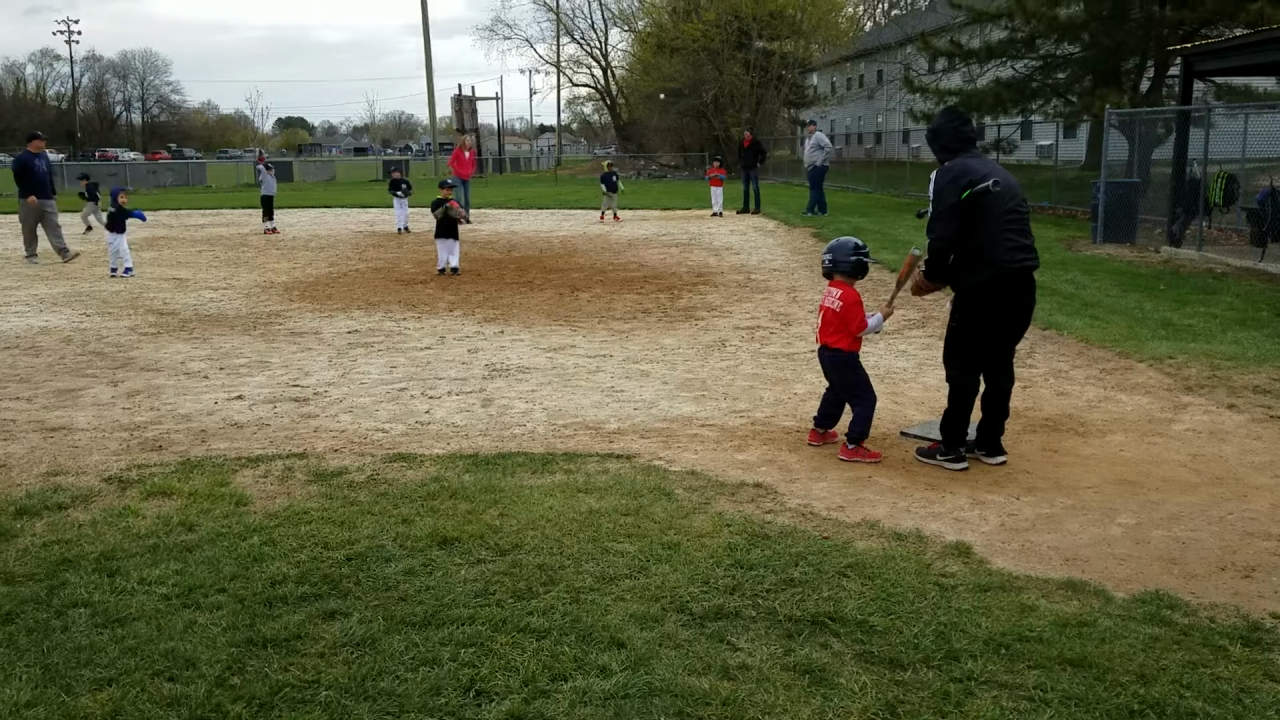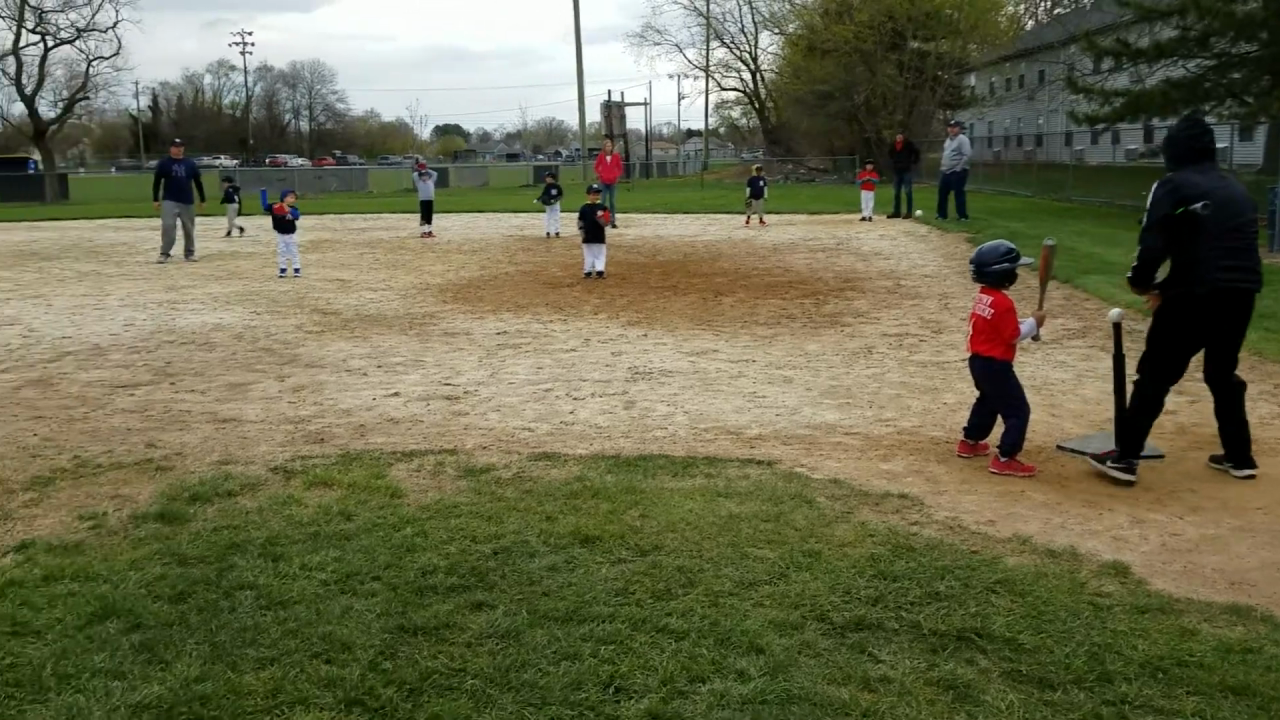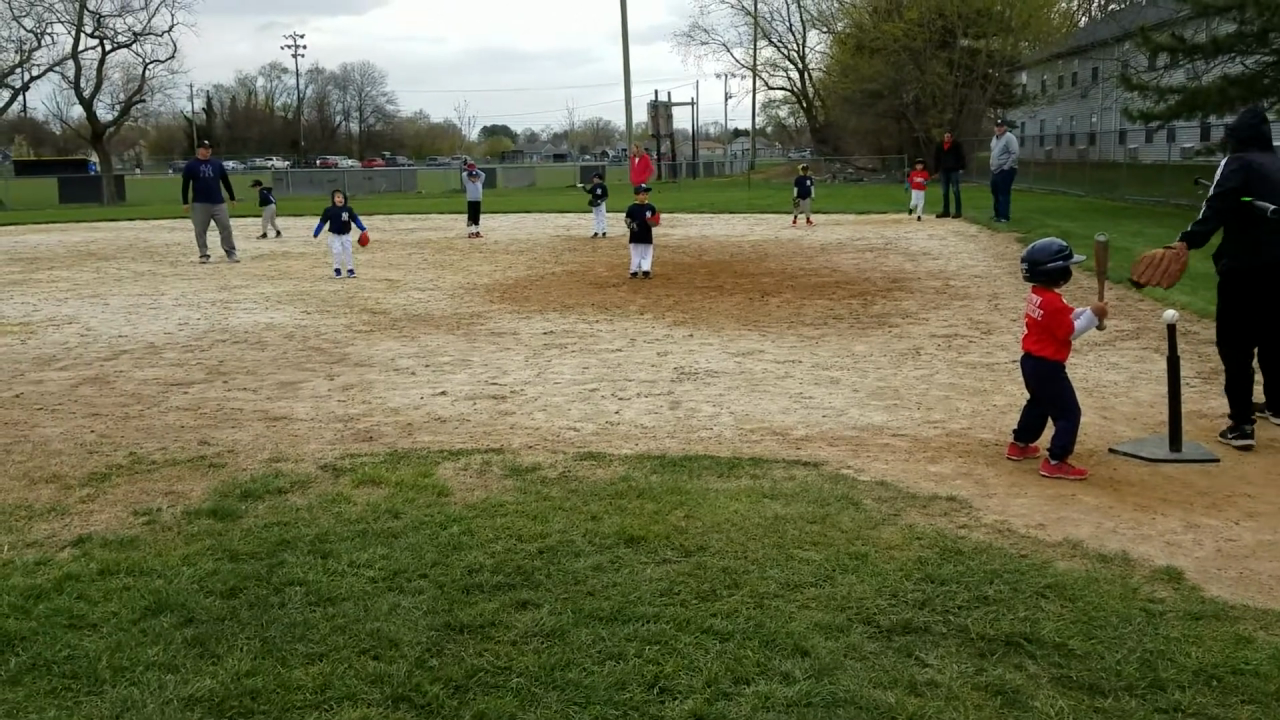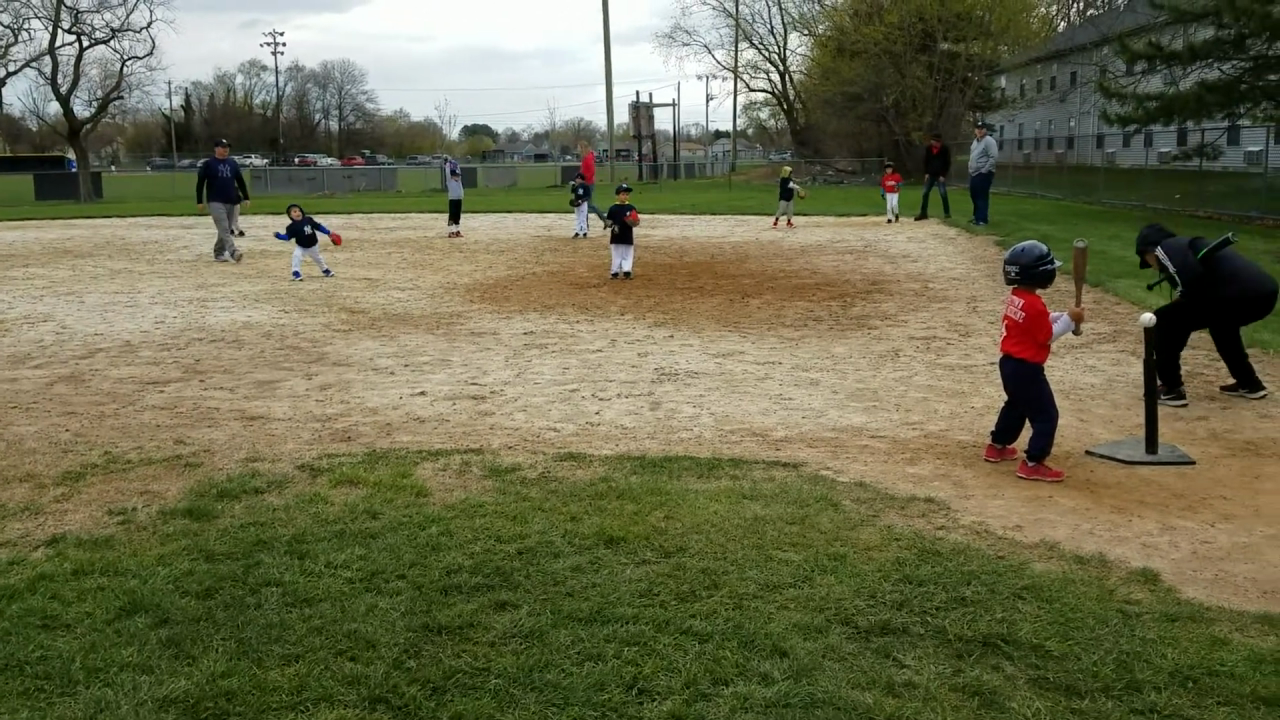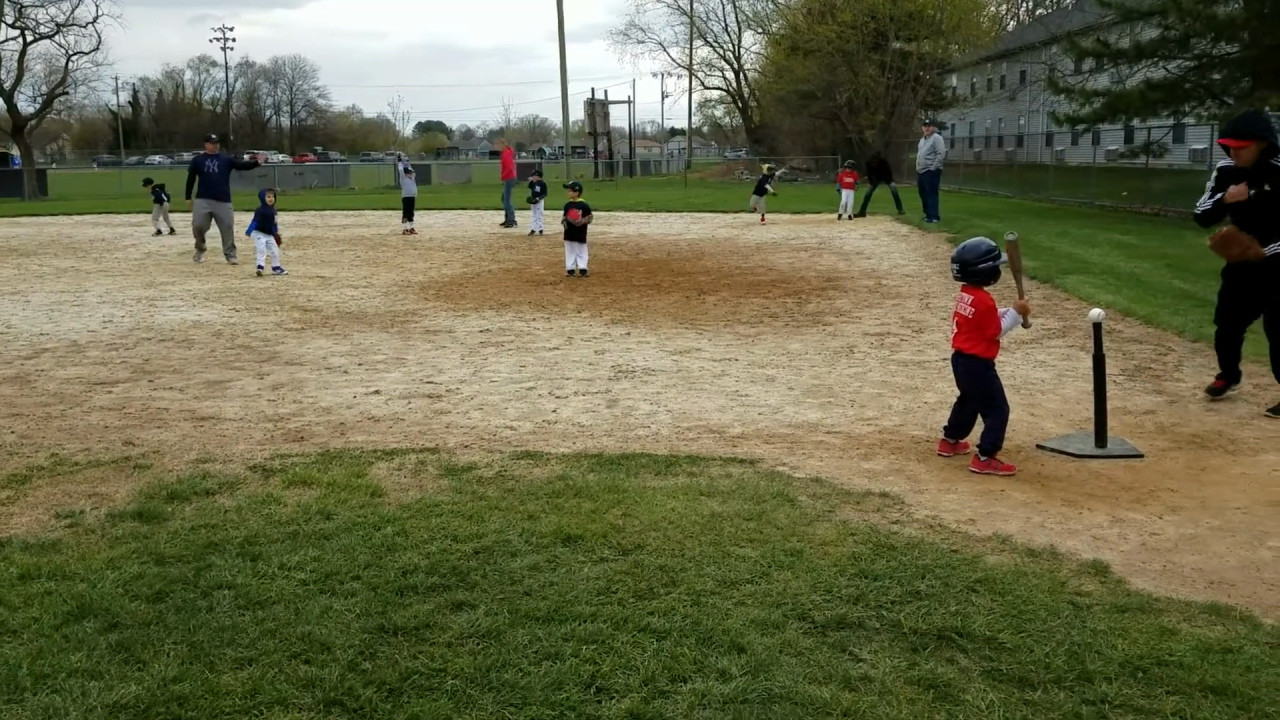
dt=1s
person 1, frame 1
left shoulder: (950, 174)
right shoulder: (997, 172)
left elbow: (943, 236)
left wrist: (932, 275)
right wrist: (943, 275)
left hip: (985, 285)
right hip: (1021, 281)
left knee: (963, 364)
right knee: (999, 364)
left ankle: (952, 449)
right ankle: (990, 444)
person 1, frame 2
left shoulder: (1172, 187)
right shoulder: (1237, 189)
left elbow: (1153, 245)
left wrist: (1138, 280)
right wrist: (1167, 287)
left hip: (1194, 295)
right hip: (1240, 296)
left knee: (1154, 375)
right knee: (1223, 372)
left ankle: (1125, 457)
right ankle: (1239, 457)
person 1, frame 3
left shoulder: (1236, 163)
left elbow: (1216, 209)
left wrist: (1188, 241)
left hip: (1245, 267)
left knee: (1234, 344)
left ankle: (1243, 422)
person 1, frame 4
left shoulder: (1164, 248)
left elbow: (1191, 279)
left wrist: (1180, 300)
left hip: (1237, 296)
left knee: (1164, 321)
right knee: (1219, 318)
left ankle: (1171, 389)
right ankle: (1249, 383)
person 1, frame 5
right shoulder: (1226, 172)
right elbow: (1202, 216)
right wrist: (1223, 200)
right hip: (1244, 263)
right knee: (1227, 320)
right ankle: (1229, 374)
person 2, frame 1
left shoulder: (830, 290)
right shoulder: (850, 295)
right elbow: (860, 329)
left wrist: (871, 317)
right wrist: (880, 317)
left hip: (826, 351)
right hip: (843, 356)
left knee: (837, 391)
right knee: (865, 399)
left ankle: (819, 430)
right ankle: (852, 446)
person 2, frame 2
left shoulder: (982, 296)
right shoulder: (1002, 302)
right elbow: (1013, 336)
left wrist: (1025, 323)
right wrist: (1034, 323)
left hip: (978, 360)
right hip: (995, 365)
left knee: (987, 401)
right knee: (1018, 410)
left ankle: (970, 442)
right ankle: (1005, 459)
person 2, frame 3
left shoulder: (1036, 295)
right shoulder: (1052, 301)
left elbow: (1067, 316)
right elbow: (1070, 332)
left wrist: (1090, 311)
right wrist: (1093, 314)
left hip: (1031, 361)
right hip: (1047, 366)
left knee: (1038, 403)
right knee: (1068, 413)
left ankle: (1020, 444)
right ankle: (1055, 462)
person 2, frame 4
left shoulder: (1015, 297)
right shoulder: (1034, 304)
right elbow: (1047, 336)
left wrist: (1063, 316)
right wrist: (1070, 320)
left hip: (1009, 363)
right hip: (1026, 368)
left knee: (1015, 405)
right knee: (1046, 415)
left ankle: (997, 445)
right ankle: (1033, 463)
person 2, frame 5
left shoulder: (965, 294)
right shoulder: (983, 300)
right elbow: (996, 332)
left wrist: (1010, 311)
right wrist: (1016, 313)
left hip: (961, 359)
right hip: (977, 364)
left knee: (968, 400)
right knee: (997, 409)
left ankle: (950, 440)
right ankle: (985, 458)
